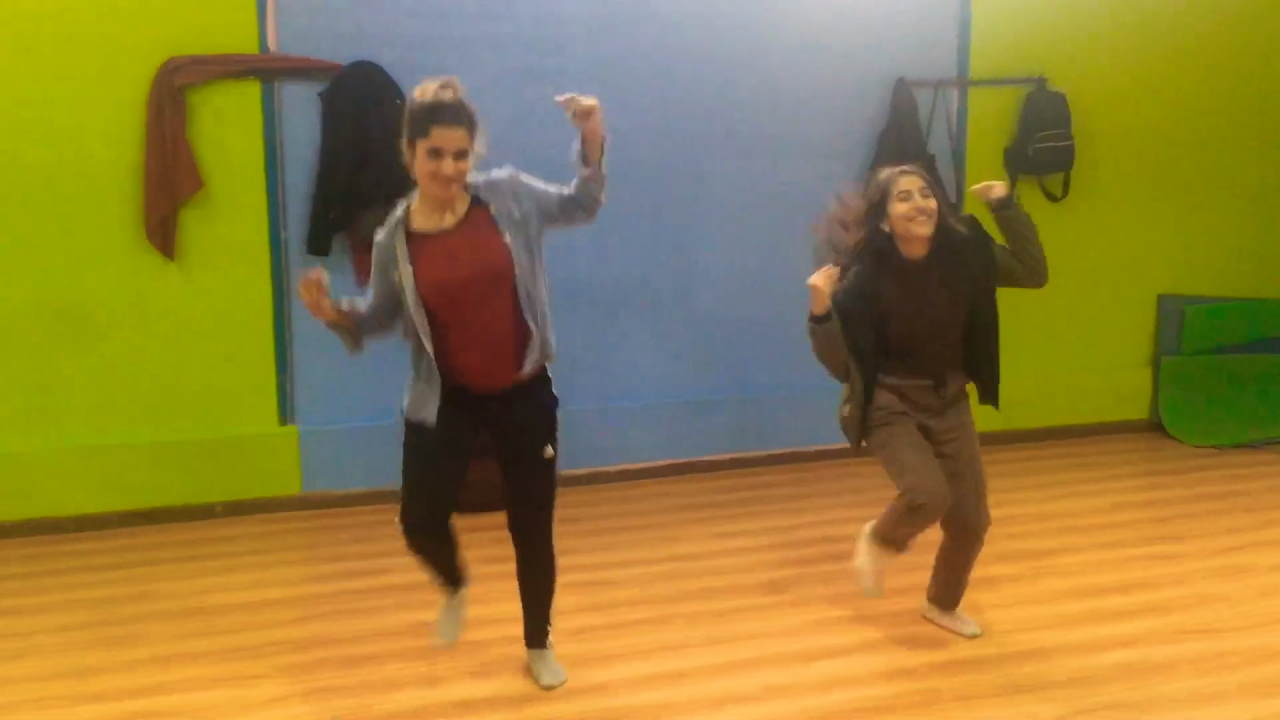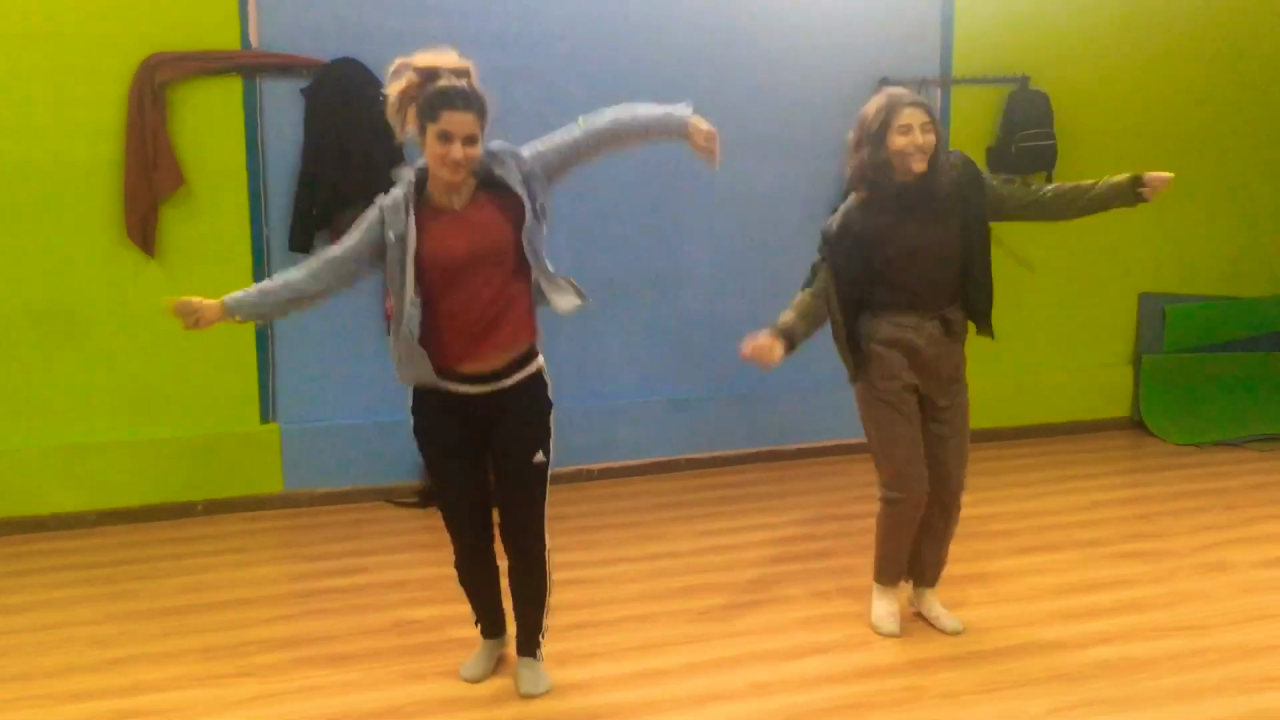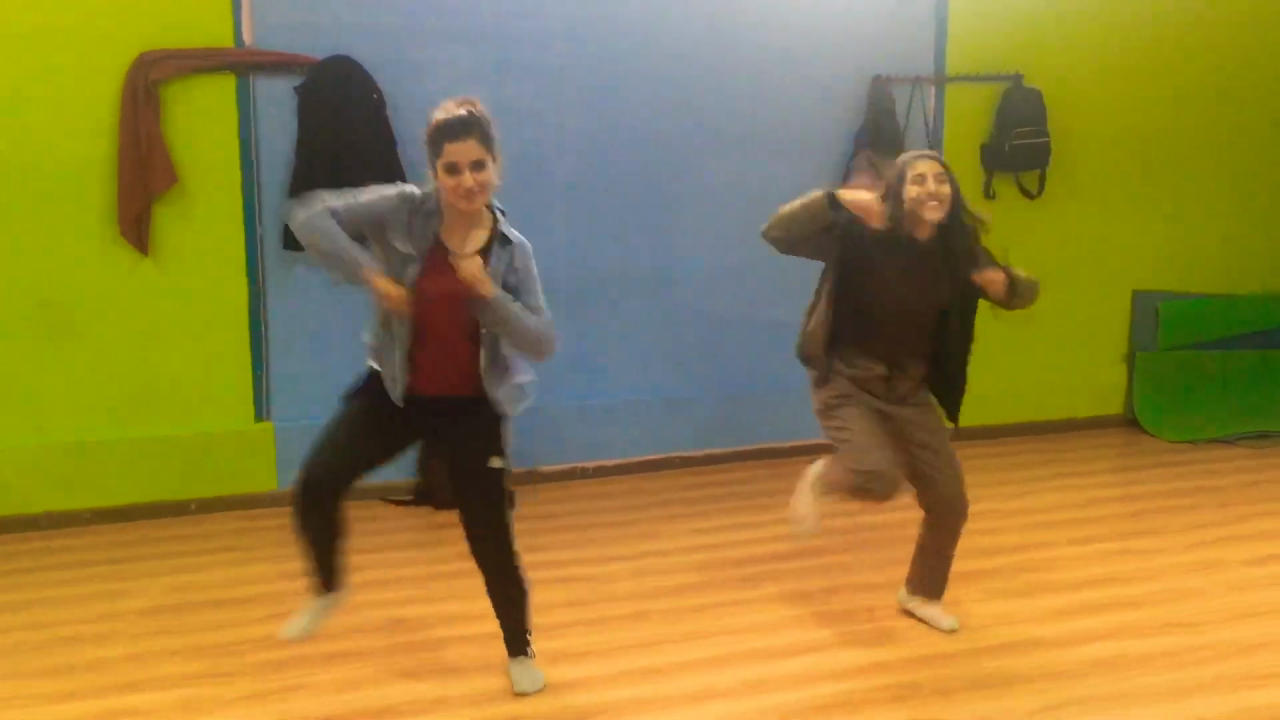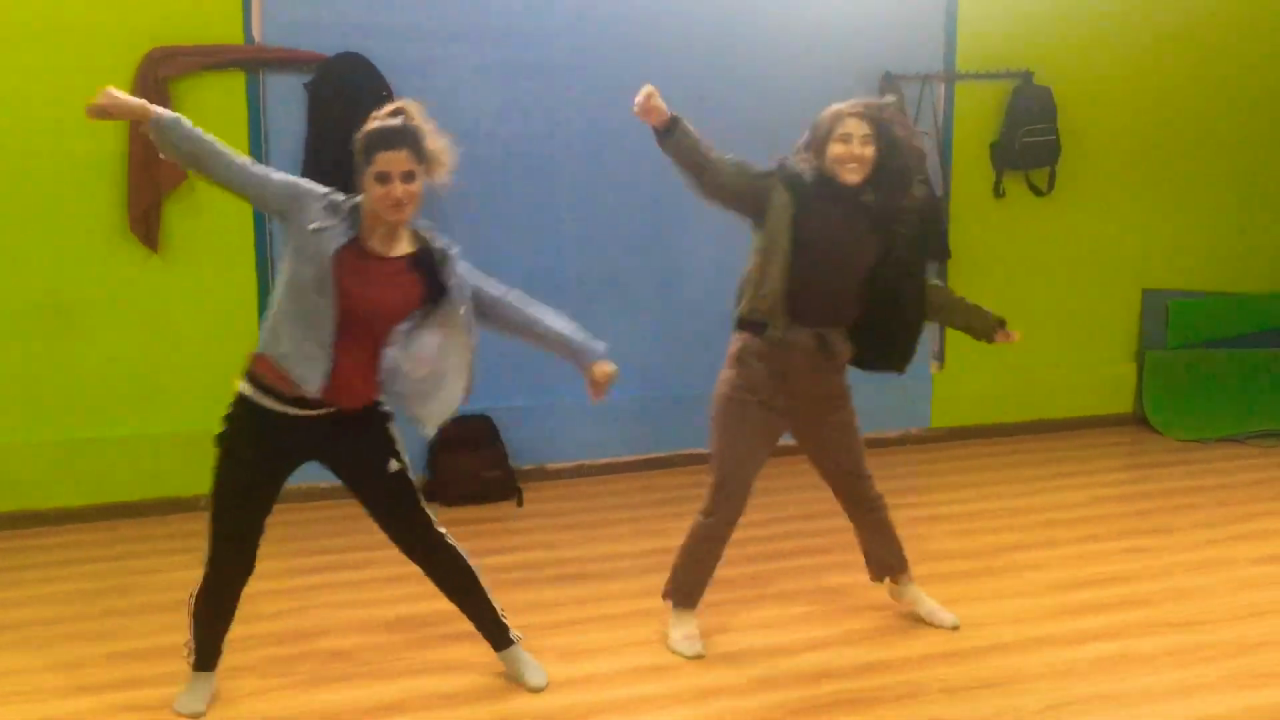
dt=0.3s
person 1, frame 1
left shoulder: (506, 194)
right shoulder: (393, 240)
left elbow: (582, 205)
right elbow: (376, 317)
left wrist: (593, 142)
right wrist: (331, 310)
left hip: (523, 389)
right hip: (446, 396)
left knee: (532, 529)
right knee: (421, 521)
left ankle: (539, 642)
right ankle: (454, 589)
person 1, frame 2
left shoulder: (515, 173)
right shoulder: (395, 212)
left elbow: (596, 129)
right elbow: (325, 274)
left wrist: (678, 120)
right wrist: (226, 307)
left hip: (517, 390)
right hip: (443, 397)
left knee: (523, 533)
right knee: (466, 534)
left ankle: (529, 650)
right ankle: (490, 635)
person 1, frame 3
left shoulder: (512, 249)
right shoulder: (403, 209)
left elbow: (539, 342)
right elbow: (310, 213)
left wrist: (487, 292)
right wrist: (371, 276)
left hip: (467, 406)
right hip: (391, 388)
left knee: (491, 541)
right knee: (314, 489)
left ankle: (519, 650)
right ankle: (326, 590)
person 1, frame 4
left shoulder: (436, 268)
right shoulder: (317, 214)
left elbow: (514, 310)
right elbow: (221, 166)
left wrist: (590, 355)
right wrist: (146, 114)
left hip: (352, 421)
right hip: (266, 414)
left knee: (424, 541)
right knee: (228, 561)
left ankle: (505, 644)
person 2, frame 1
left shoulder: (963, 251)
right shoulder: (862, 281)
left elbow: (1033, 272)
right elbow: (843, 364)
left wrist: (1006, 204)
right wrist: (820, 312)
left hip: (948, 403)
right hip: (892, 405)
left knee: (972, 520)
right knee: (929, 497)
left ankle: (943, 604)
right ankle: (877, 539)
person 2, frame 2
left shoulder: (961, 190)
right shoulder: (859, 214)
left elbow: (1042, 202)
right elbow: (820, 292)
left wrist: (1131, 187)
right wrist: (782, 336)
left hip: (947, 352)
right hip: (887, 356)
left knee: (949, 484)
right knee: (907, 486)
left ankle: (923, 591)
right ankle: (886, 587)
person 2, frame 3
left shoulder: (960, 250)
right shoulder: (859, 238)
left elbow: (1024, 292)
right elbow: (777, 233)
left wrist: (1006, 282)
right wrist: (836, 201)
left hip: (909, 390)
right hip: (847, 385)
left knee: (952, 502)
right knee: (875, 478)
left ankle: (921, 594)
right ankle: (823, 478)
person 2, frame 4
left shoulder: (883, 218)
right shoulder: (787, 193)
left elbow: (912, 289)
right elbow: (712, 176)
left wrist: (988, 324)
right wrist: (667, 125)
left hip: (823, 375)
right hip: (761, 366)
left knee: (857, 488)
right knee: (726, 502)
left ankle: (903, 587)
right ankle: (681, 609)
